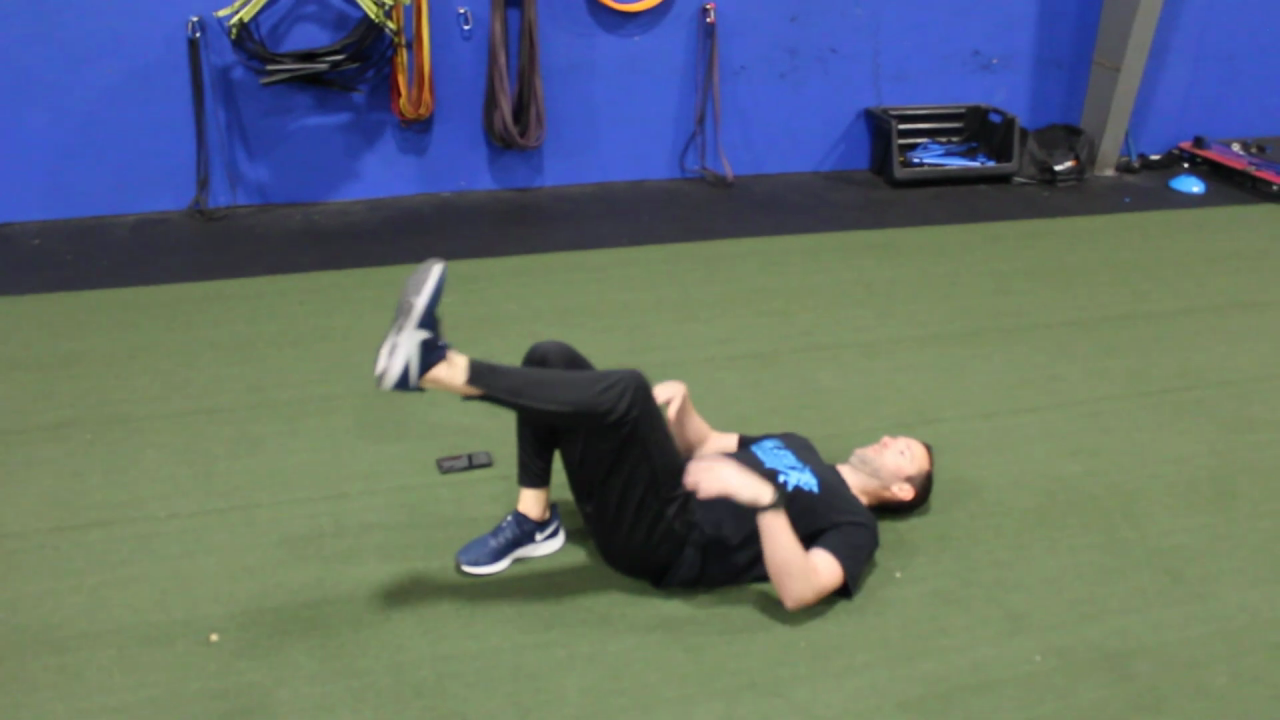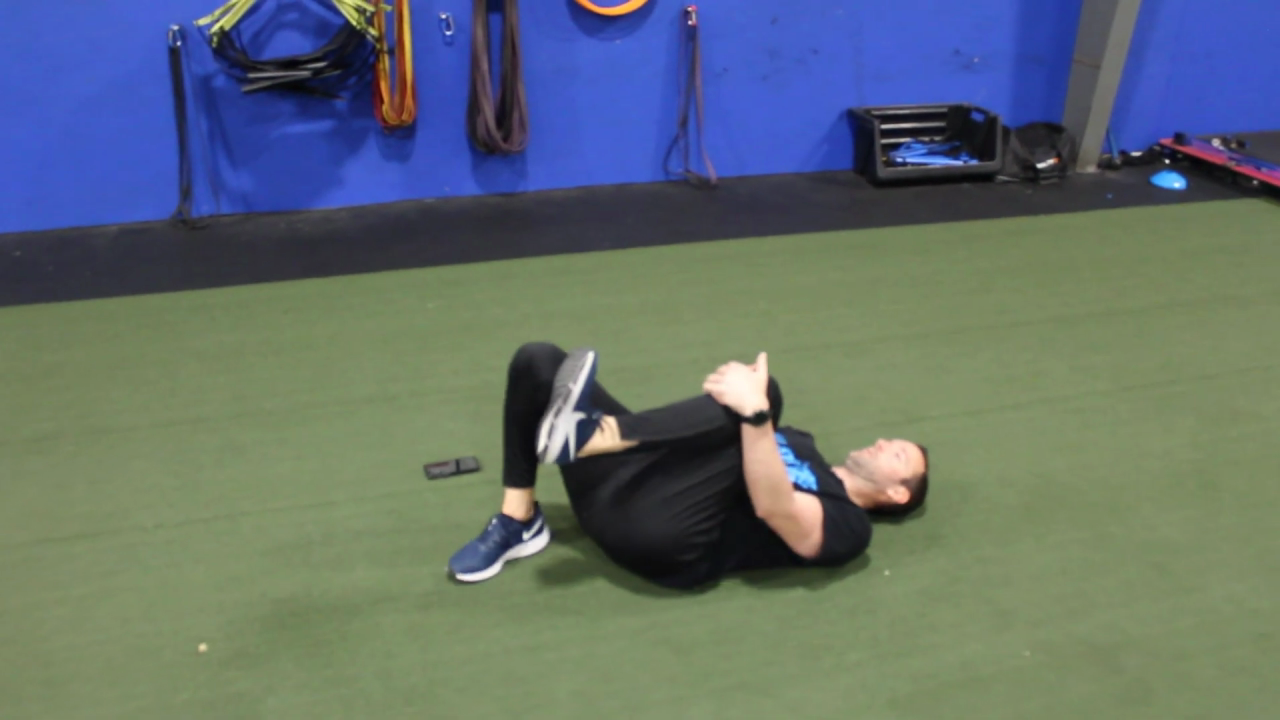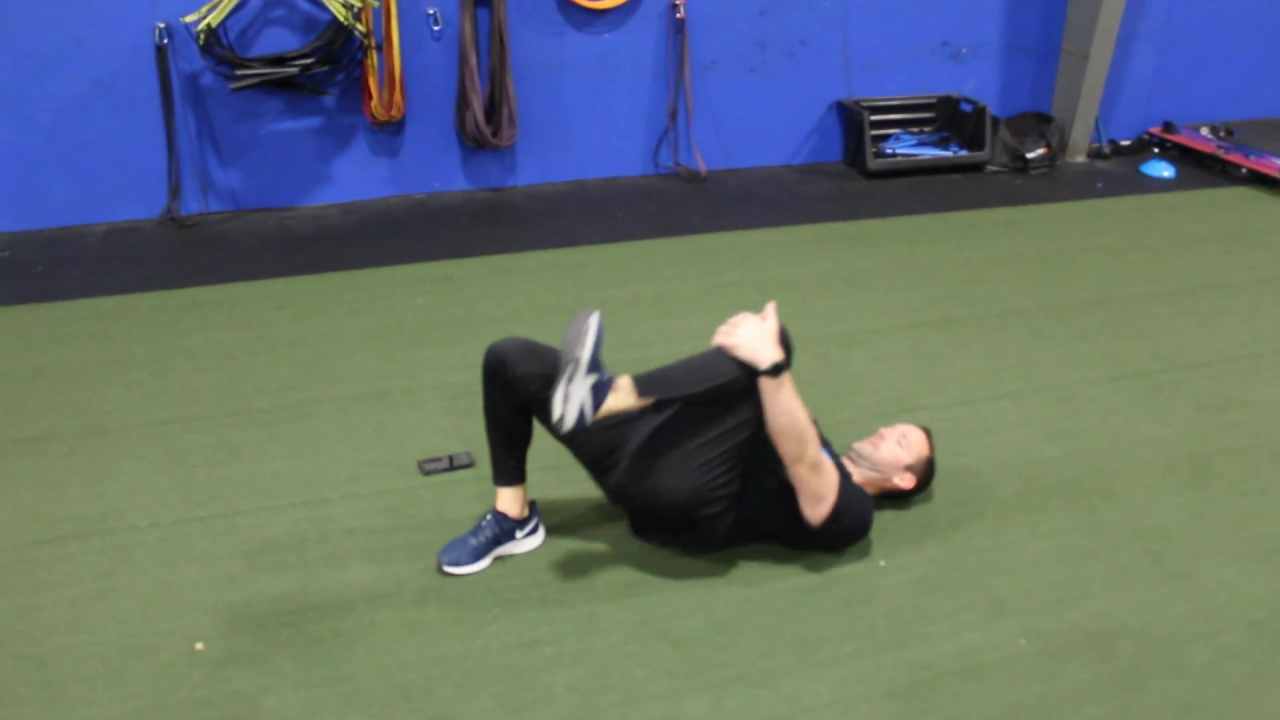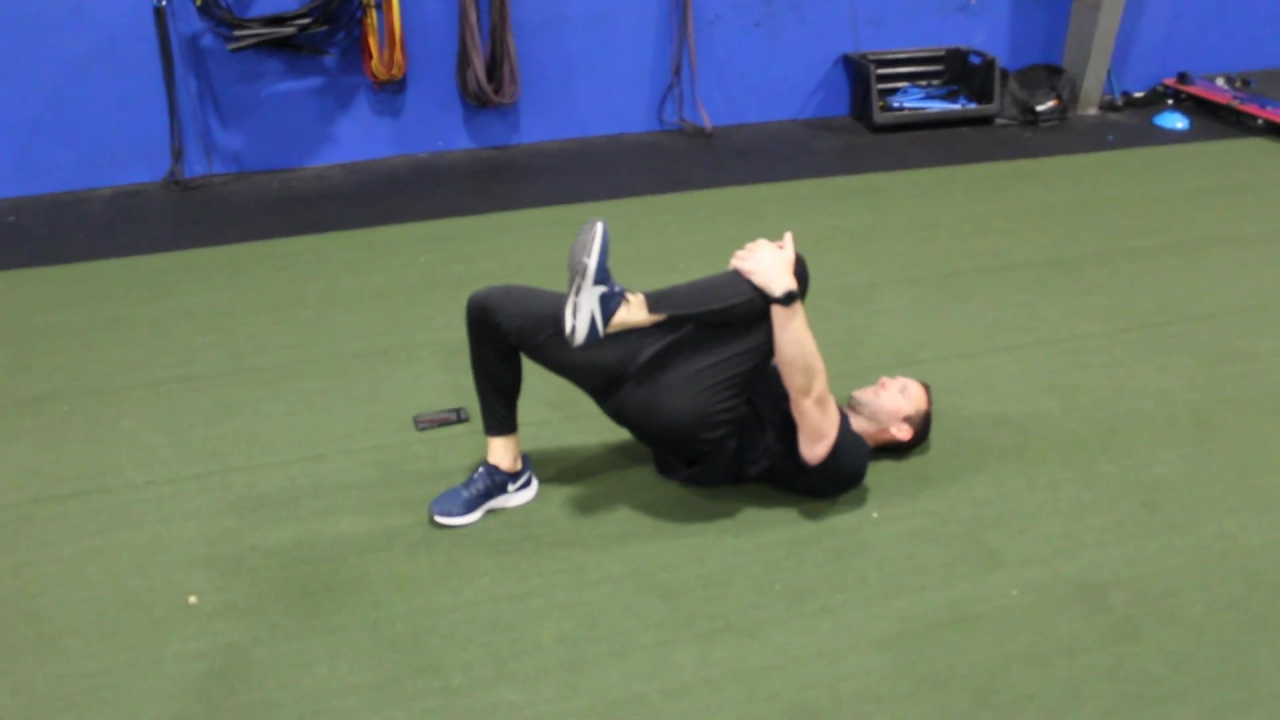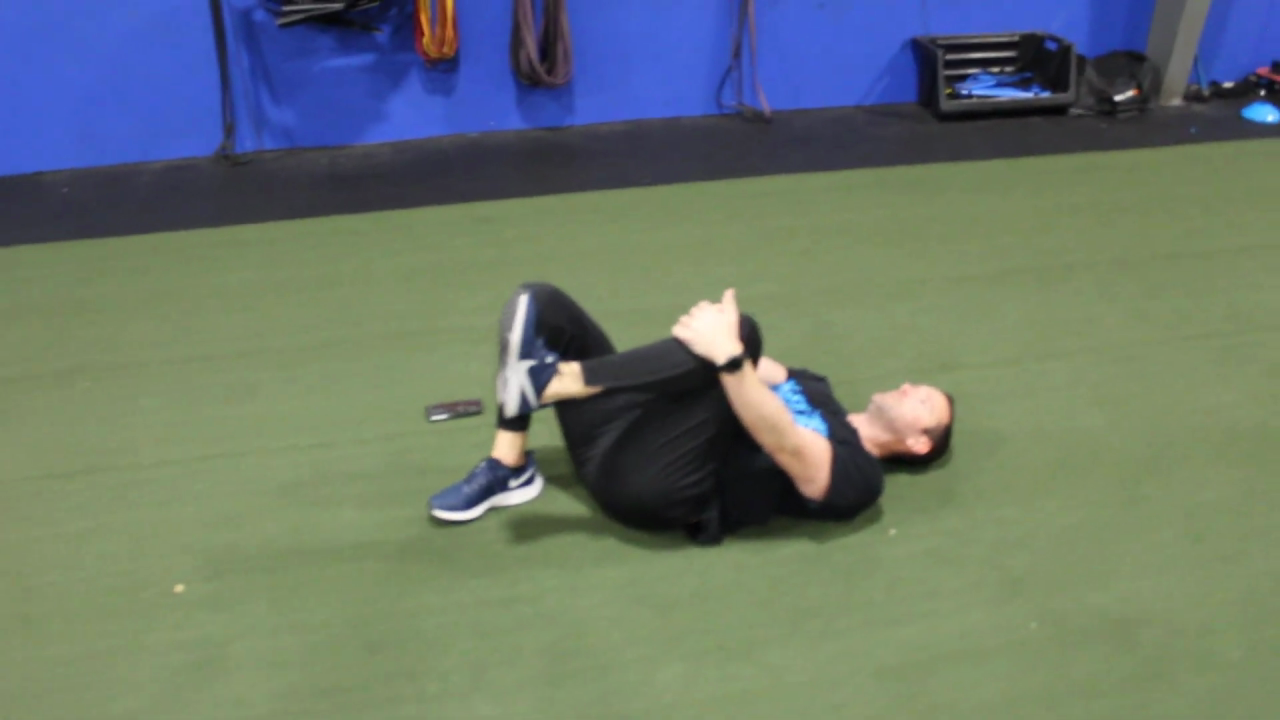
dt=1s
person 1, frame 1
left shoulder: (852, 529)
right shoulder: (798, 448)
left elbow: (799, 592)
right elbow: (704, 447)
left wrist: (761, 497)
right wrist: (678, 404)
left hip: (662, 543)
right hip: (668, 493)
left knee: (626, 393)
right knee: (551, 357)
left ankle: (434, 368)
right ankle: (534, 520)
person 1, frame 2
left shoulder: (848, 526)
right shoulder: (799, 446)
left elbow: (773, 509)
left wrist: (755, 410)
right wrist: (735, 392)
left hip: (662, 532)
right hip: (628, 487)
left knee: (760, 403)
right knee: (538, 360)
left ankle: (591, 435)
right ankle: (516, 523)
person 1, frame 3
left shoulder: (849, 510)
right shoulder: (815, 466)
left elbow: (801, 459)
left wrist: (767, 362)
right wrist: (740, 350)
left hip: (685, 491)
right hip: (648, 446)
left knee: (768, 352)
right knee: (508, 357)
left ankle: (599, 399)
right ankle: (512, 518)
person 1, frame 4
left shoulder: (844, 456)
right shoulder: (815, 412)
left elbow: (808, 394)
left wrist: (783, 292)
right wrist: (751, 278)
left hip: (688, 408)
right hip: (650, 377)
left knee: (786, 277)
right knee: (492, 307)
left ankle: (615, 310)
right ankle: (505, 471)
person 1, frame 5
left shoulder: (857, 477)
right shoulder: (814, 390)
left elbow: (784, 445)
right elbow: (760, 374)
left wrist: (727, 354)
right wrist: (715, 337)
left hip: (652, 484)
right hip: (625, 433)
left knee: (741, 335)
right knee: (543, 302)
left ankle: (549, 380)
right ankle: (508, 470)
